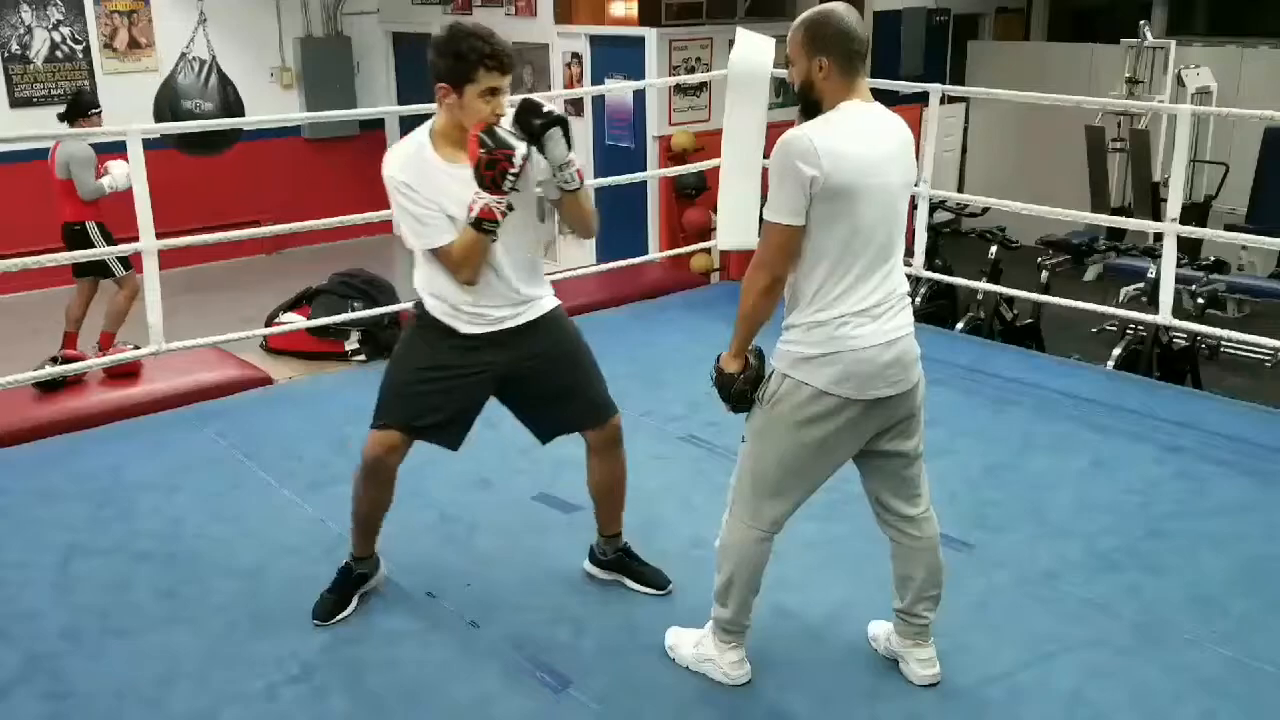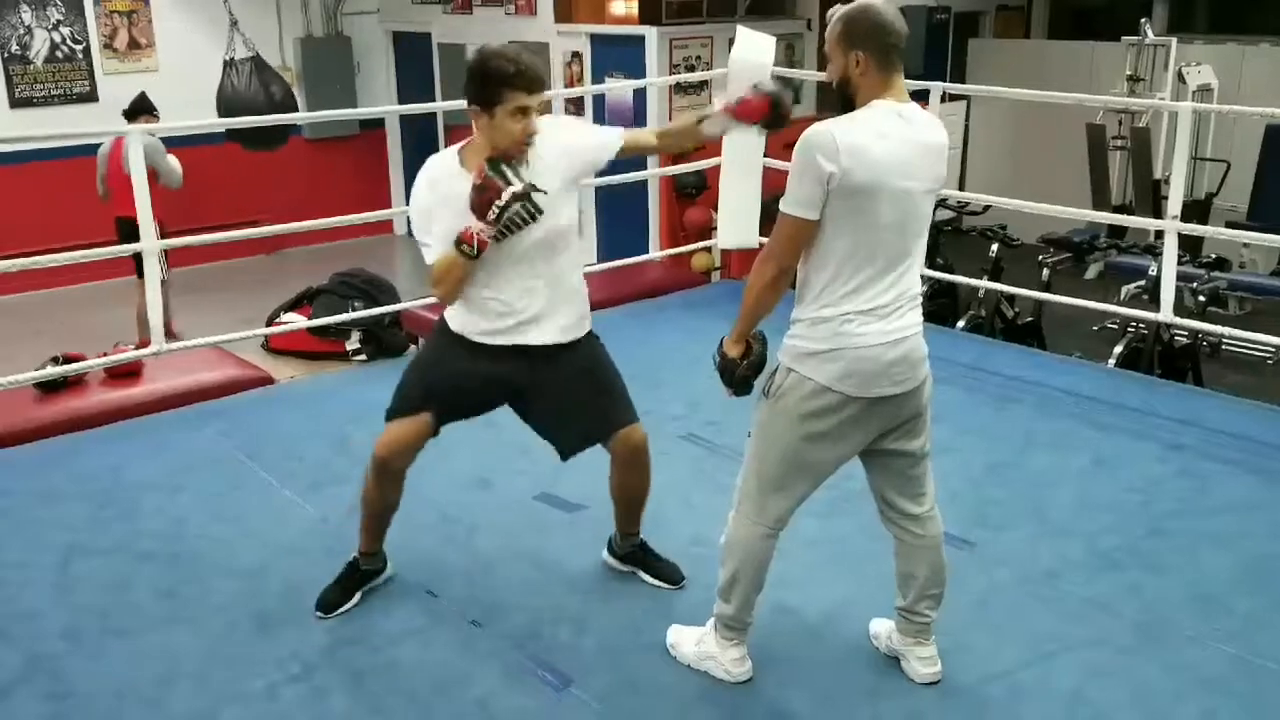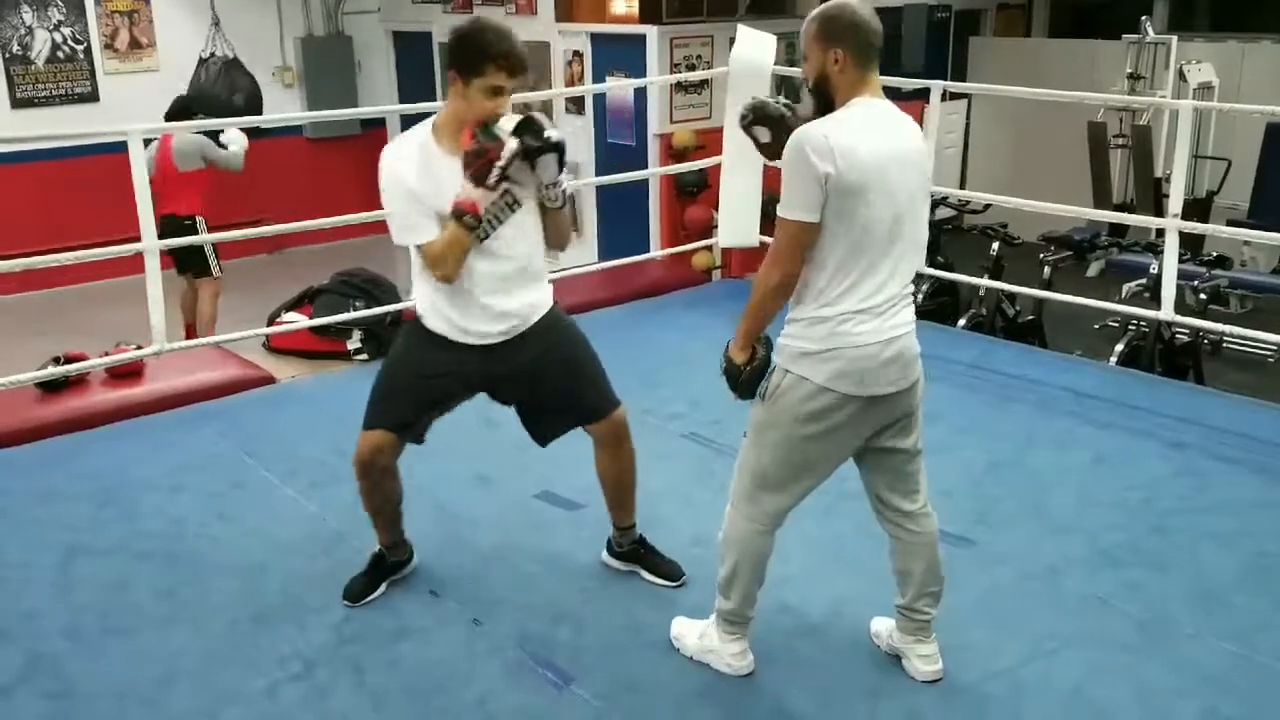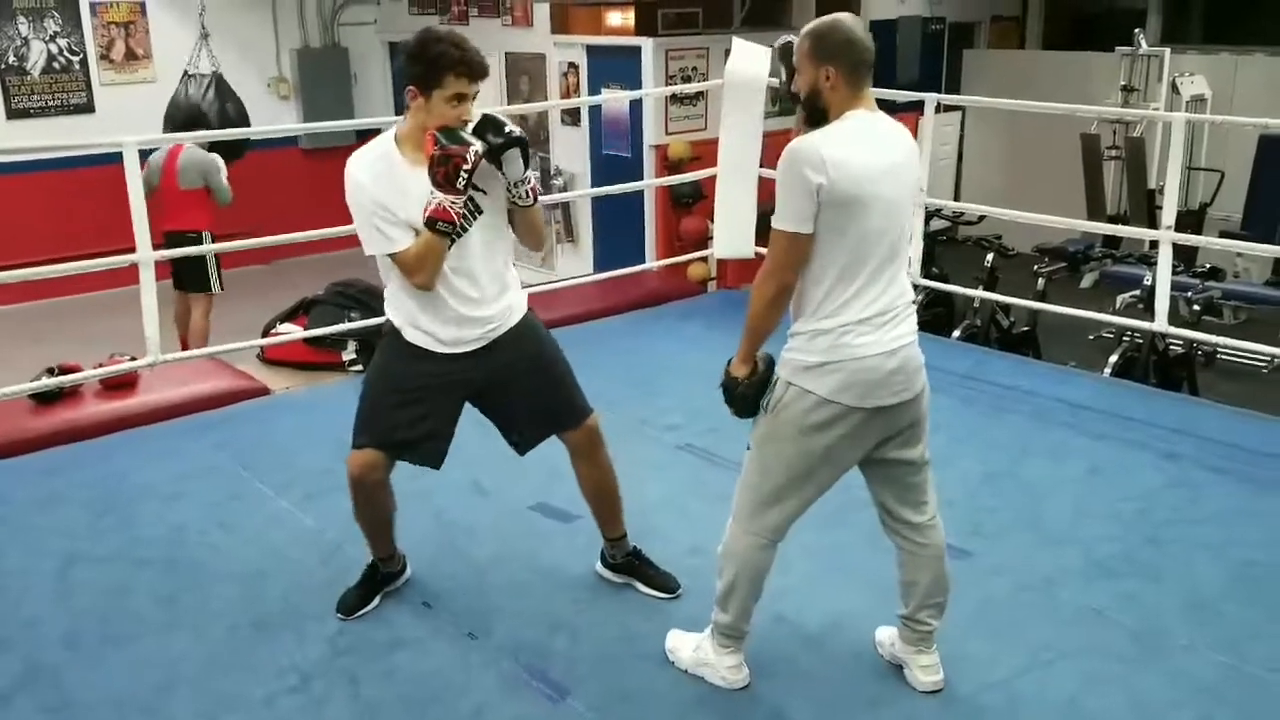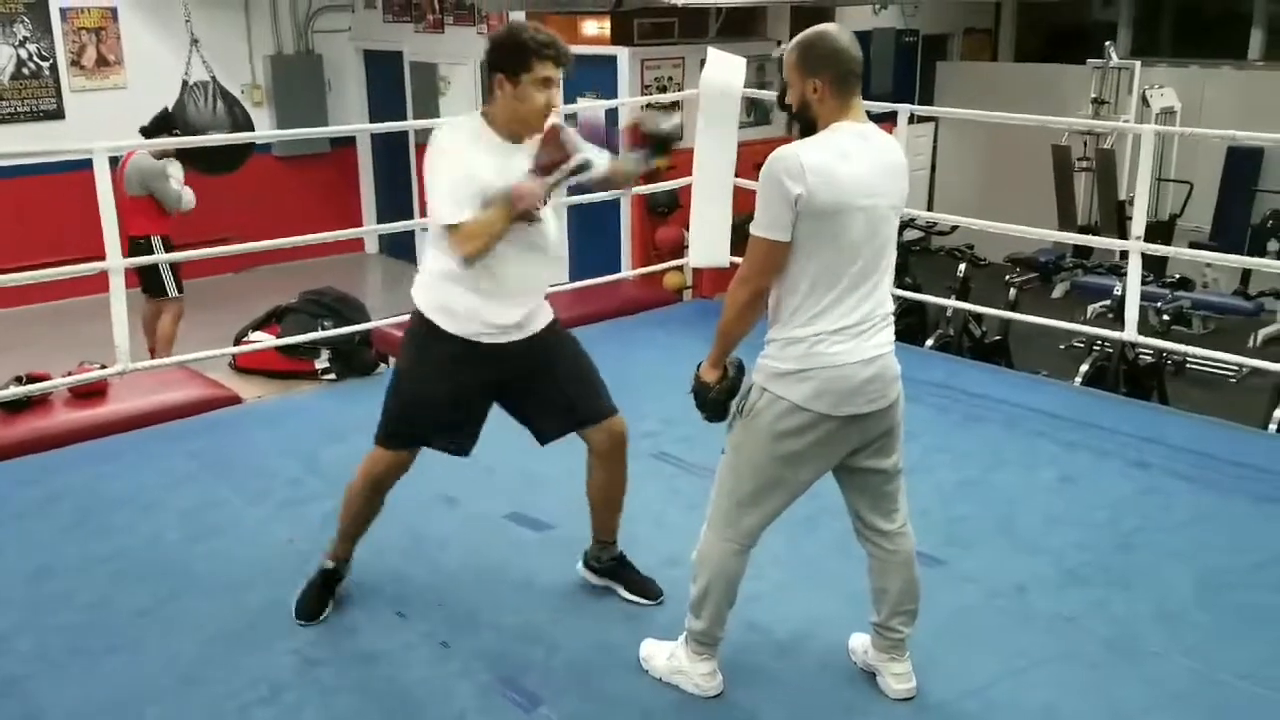
dt=0.7s
person 1, frame 1
left shoulder: (803, 146)
right shoulder: (898, 132)
left elbow: (769, 271)
left wrist: (736, 352)
left hip: (821, 369)
right hip: (896, 358)
left knee: (752, 511)
right knee: (908, 507)
left ankle: (725, 646)
right ankle: (916, 643)
person 1, frame 2
left shoulder: (828, 142)
right shoulder: (933, 137)
left elbow: (778, 261)
left wrist: (738, 337)
left hip: (826, 366)
right hip: (904, 360)
left knee: (758, 508)
right knee: (912, 506)
left ankle: (726, 643)
right ankle: (917, 642)
person 1, frame 3
left shoulder: (816, 140)
right shoulder: (909, 132)
left elbow: (783, 266)
left wrist: (744, 341)
left hip: (822, 364)
right hip: (896, 355)
left knee: (754, 502)
right knee: (906, 502)
left ankle: (729, 637)
right ankle: (918, 639)
person 1, frame 4
left shoulder: (809, 154)
right shoulder: (902, 141)
left elbow: (778, 276)
left wrist: (745, 357)
right wrist: (809, 112)
left hip: (826, 377)
right hip: (900, 368)
left knee: (756, 517)
right knee: (914, 515)
left ankle: (723, 650)
right ankle: (919, 650)
person 1, frame 5
left shoulder: (792, 164)
right shoulder: (892, 154)
left elbow: (753, 283)
left wrist: (715, 360)
right wrist: (807, 127)
left hip: (800, 384)
right hip: (877, 377)
left knee: (730, 525)
right knee: (886, 523)
left ankle: (698, 658)
right ankle: (893, 658)
person 2, frame 1
left shoulder: (520, 135)
right shoulder: (406, 164)
left elbow: (585, 228)
right elbow: (464, 270)
left wrist: (559, 157)
right wrist: (491, 195)
left hip: (531, 317)
right hip: (450, 327)
left knee: (605, 430)
right knee: (380, 449)
left ankle: (609, 551)
right ankle: (360, 564)
person 2, frame 2
left shoulder: (563, 141)
right shoulder: (436, 181)
left elbow: (655, 142)
right elbow: (446, 291)
left wrist: (726, 114)
right wrist: (481, 227)
left hip: (561, 336)
right hip: (474, 336)
left knee: (631, 443)
right knee: (393, 448)
left ankle: (626, 544)
right ankle: (368, 559)
person 2, frame 3
left shoulder: (521, 137)
right shoulder: (403, 159)
left elbow: (558, 242)
right elbow: (444, 268)
left wrist: (550, 176)
right wrist: (479, 193)
left hip: (529, 322)
right hip: (445, 332)
left knee: (612, 424)
right knee: (373, 450)
left ankle: (625, 542)
right ankle: (393, 552)
person 2, frame 4
left shoulder: (486, 144)
right shoulder: (368, 169)
left elbow: (536, 242)
right elbow: (420, 275)
left wrist: (518, 172)
right wrist: (447, 197)
left hip: (505, 328)
right hip: (422, 344)
left knee: (585, 433)
right knee: (365, 466)
left ankle: (618, 553)
right ankle: (386, 565)
person 2, frame 5
left shoulder: (546, 138)
right shoulder: (454, 143)
left elbow: (615, 175)
right elbow: (467, 247)
left wrist: (647, 153)
right wrist: (522, 191)
left hip: (529, 328)
right hip: (451, 332)
left knee: (610, 434)
right knee: (388, 459)
left ankle: (603, 556)
right ankle: (334, 565)
person 3, frame 1
left shoulder: (61, 147)
right shoulder: (79, 150)
right elbow: (87, 192)
left wrist: (102, 173)
right wrist: (114, 181)
left hip: (73, 226)
right hip: (86, 227)
left knee: (85, 288)
right knee: (129, 285)
left ankle: (68, 349)
right ankle: (105, 347)
person 3, frame 2
left shoulder: (106, 148)
right shoulder: (149, 143)
left elbow: (102, 191)
right elbow: (174, 181)
right wrist: (173, 169)
left hip: (122, 223)
left knee: (158, 279)
left ankle: (169, 335)
right ankle: (143, 346)
person 3, frame 3
left shoulder: (152, 150)
right shoulder: (195, 142)
left elbow: (150, 186)
right elbow: (234, 164)
right wrist: (237, 147)
left hip: (166, 223)
right hip: (190, 221)
left knee: (193, 282)
right knee: (209, 287)
left ankle: (191, 337)
person 3, frame 4
left shoulder: (156, 158)
right shoulder: (202, 159)
left elbow: (144, 192)
right elbow: (225, 198)
right wrist: (220, 176)
left hip: (170, 236)
right hip: (196, 236)
left knee: (184, 295)
right knee: (201, 302)
left ankle: (186, 350)
person 3, frame 5
left shoulder: (132, 160)
right shoulder: (150, 167)
right elbow: (174, 204)
right wrist: (175, 179)
left hip: (139, 240)
right hip: (152, 242)
left knee: (154, 301)
right knee: (173, 308)
left ankle: (155, 358)
